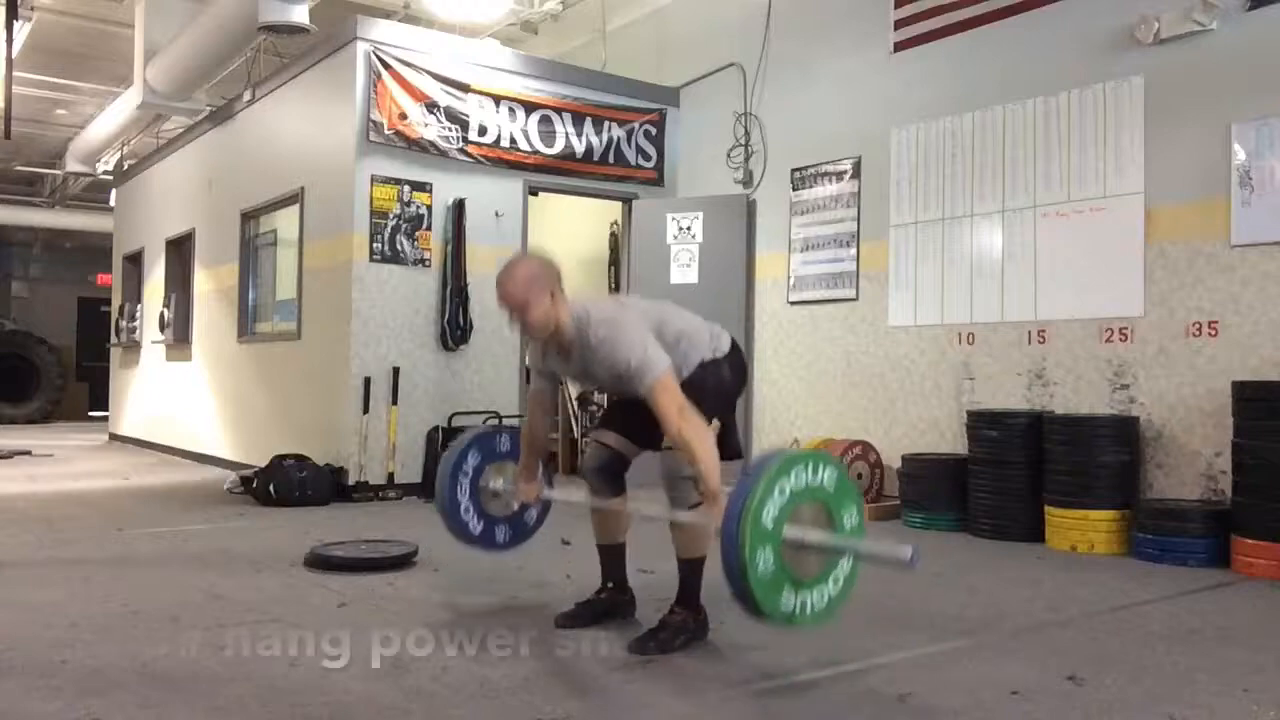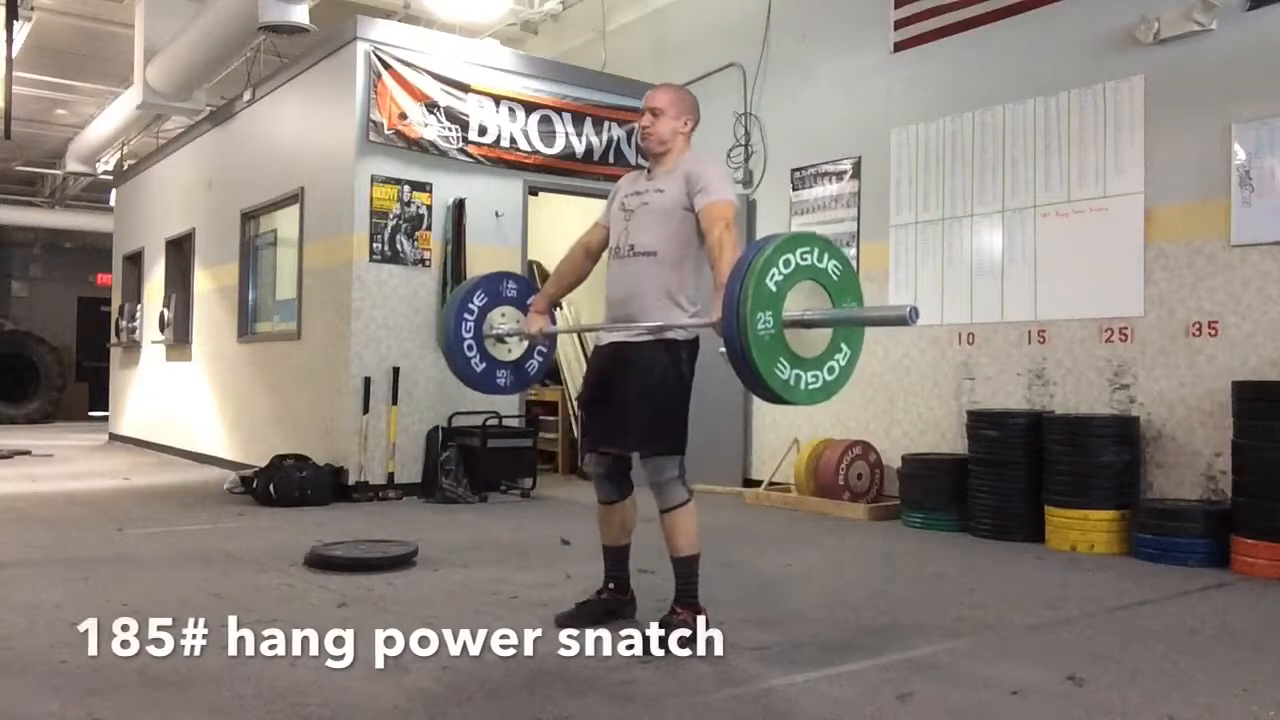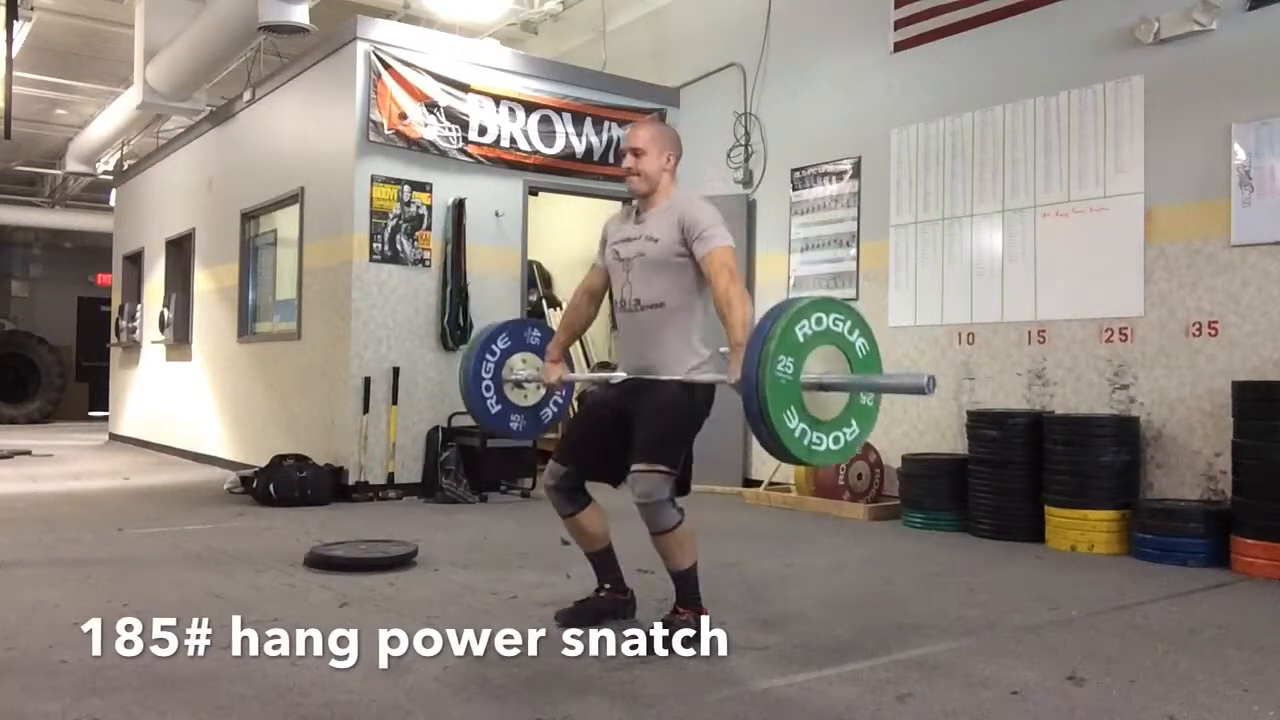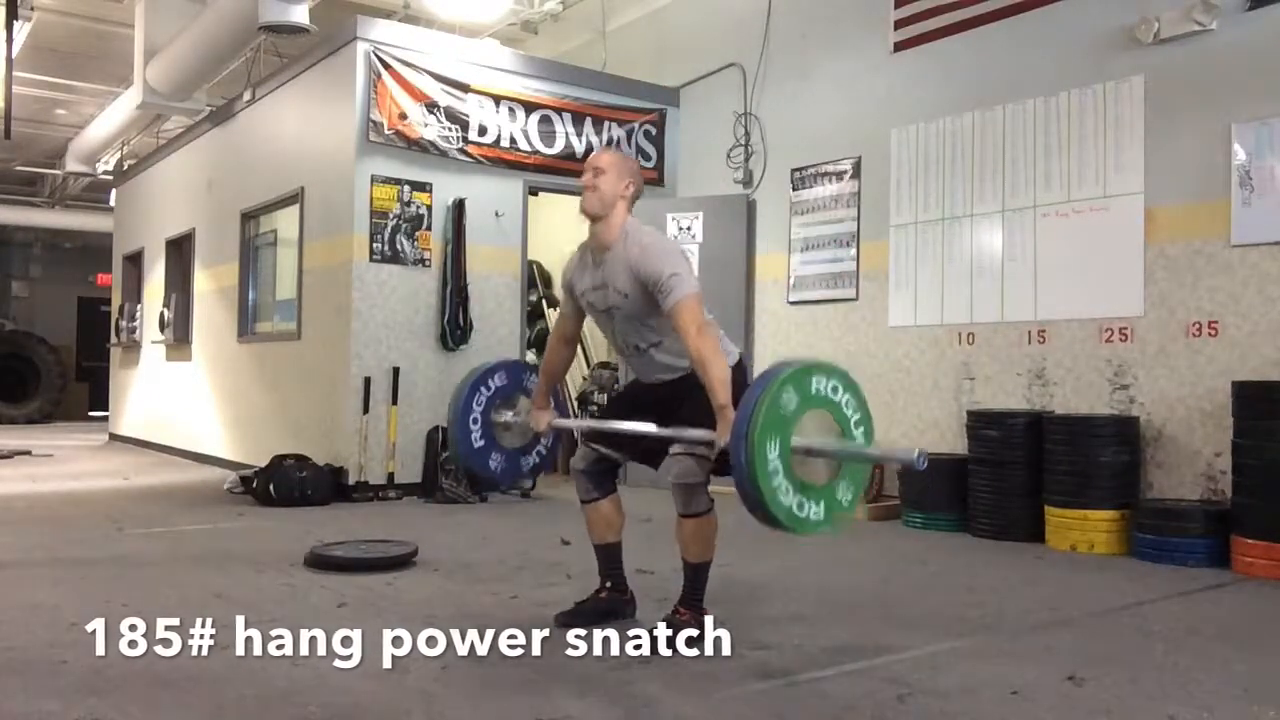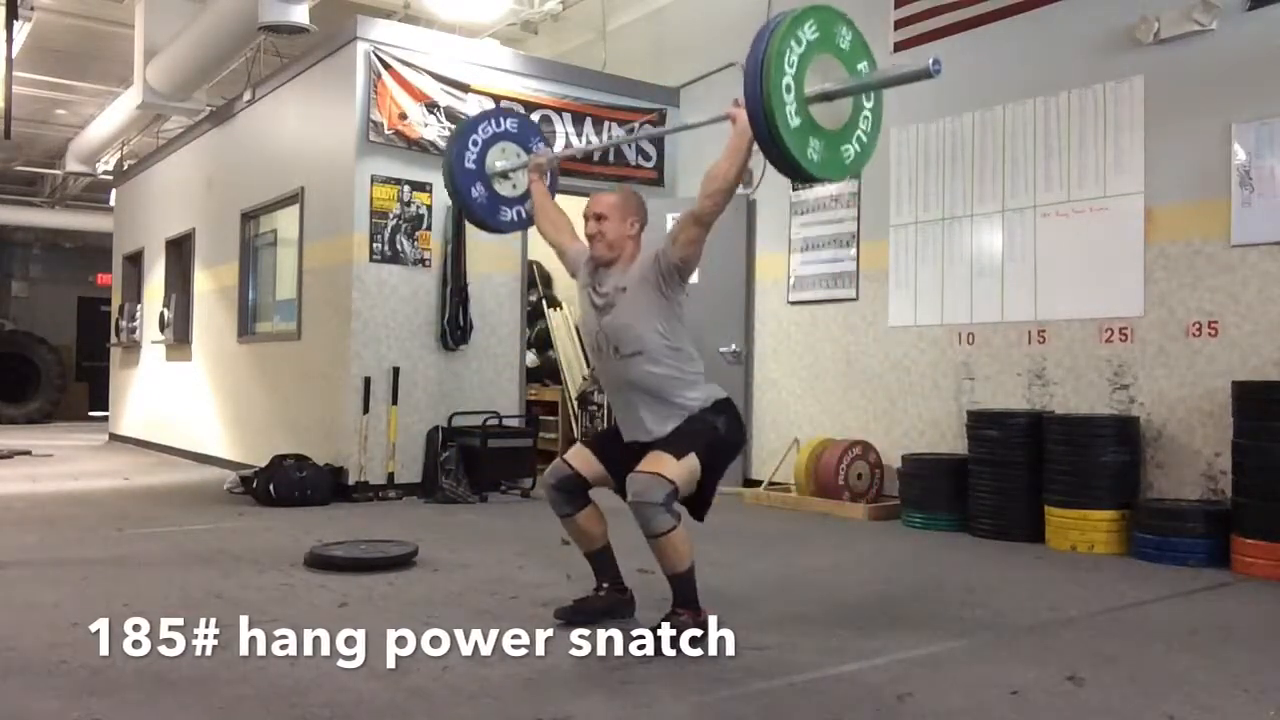
dt=1s
person 1, frame 1
left shoulder: (612, 333)
right shoulder: (544, 348)
left elbow: (680, 418)
right elbow: (538, 416)
left wrist: (716, 498)
right wrist: (527, 476)
left hip: (709, 364)
left knee: (678, 464)
right knee: (598, 461)
left ankle: (688, 611)
right ankle: (615, 590)
person 1, frame 2
left shoulder: (700, 174)
right shoulder: (626, 185)
left elbow: (721, 231)
right elbow: (587, 248)
left wrist: (726, 298)
right wrist: (541, 304)
left hip: (662, 343)
right hip: (611, 343)
left knee: (663, 471)
right knee: (604, 468)
left ankle: (689, 608)
right ankle: (616, 591)
person 1, frame 3
left shoulder: (692, 214)
right shoulder: (616, 226)
left elbow: (726, 280)
right elbow: (589, 294)
left wrist: (742, 355)
right wrist: (554, 354)
left hip: (680, 381)
right hip: (625, 380)
left knee: (649, 488)
right knee: (559, 477)
left ankle: (691, 609)
right ankle: (614, 590)
person 1, frame 4
left shoulder: (651, 251)
right shoulder: (578, 266)
left elbow: (698, 336)
right elbow: (562, 340)
left wrist: (726, 416)
right wrist: (540, 402)
left hip: (704, 376)
right hip: (651, 381)
left knee: (684, 474)
right knee: (588, 462)
left ankle: (692, 611)
right ankle: (614, 591)
person 1, frame 5
left shoulder: (658, 272)
right shoulder: (587, 270)
left elbow: (707, 206)
right elbow: (553, 227)
left wrist: (745, 133)
right wrist: (536, 178)
left hip: (702, 418)
right hip: (636, 427)
left knee: (647, 489)
right knee: (561, 479)
left ankle: (690, 613)
right ankle: (612, 590)
